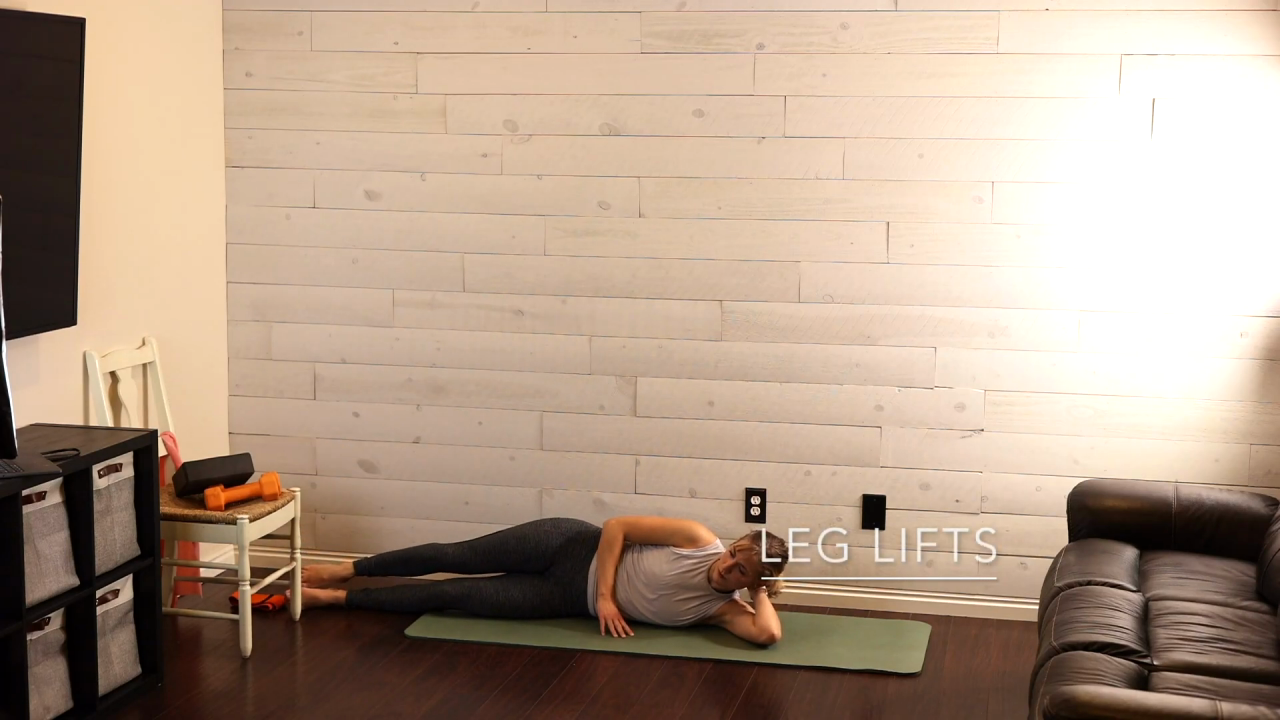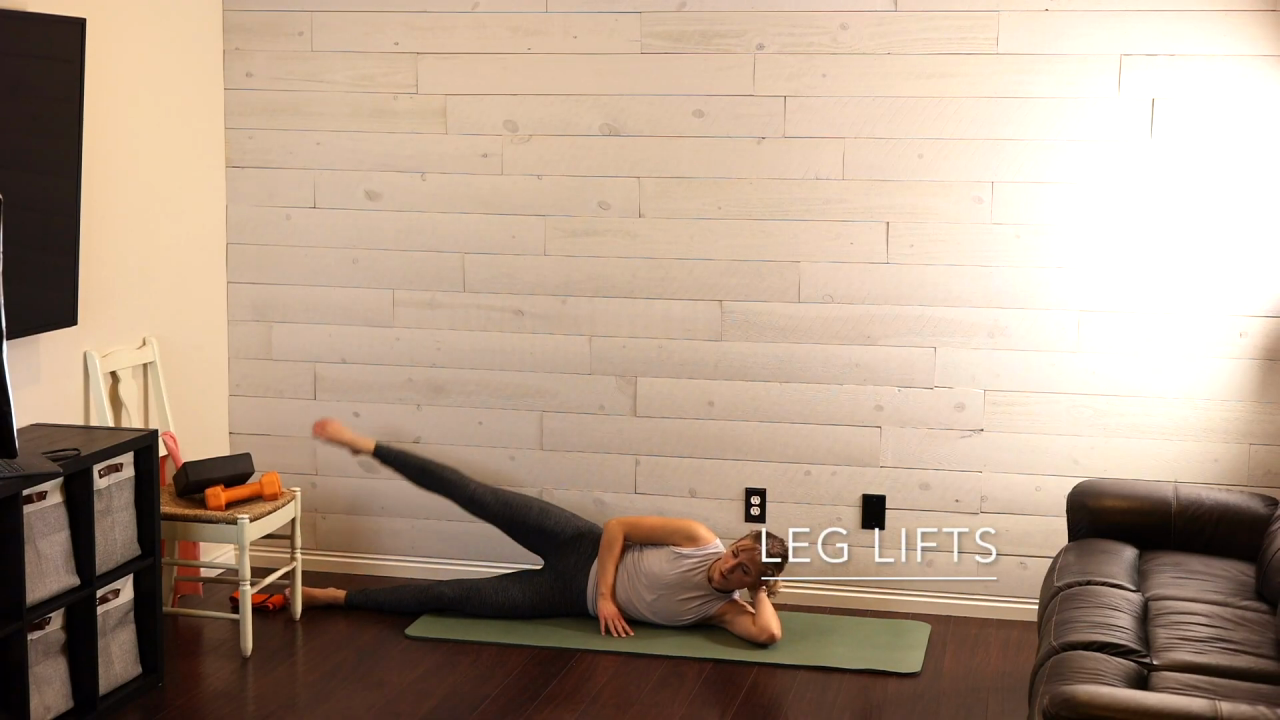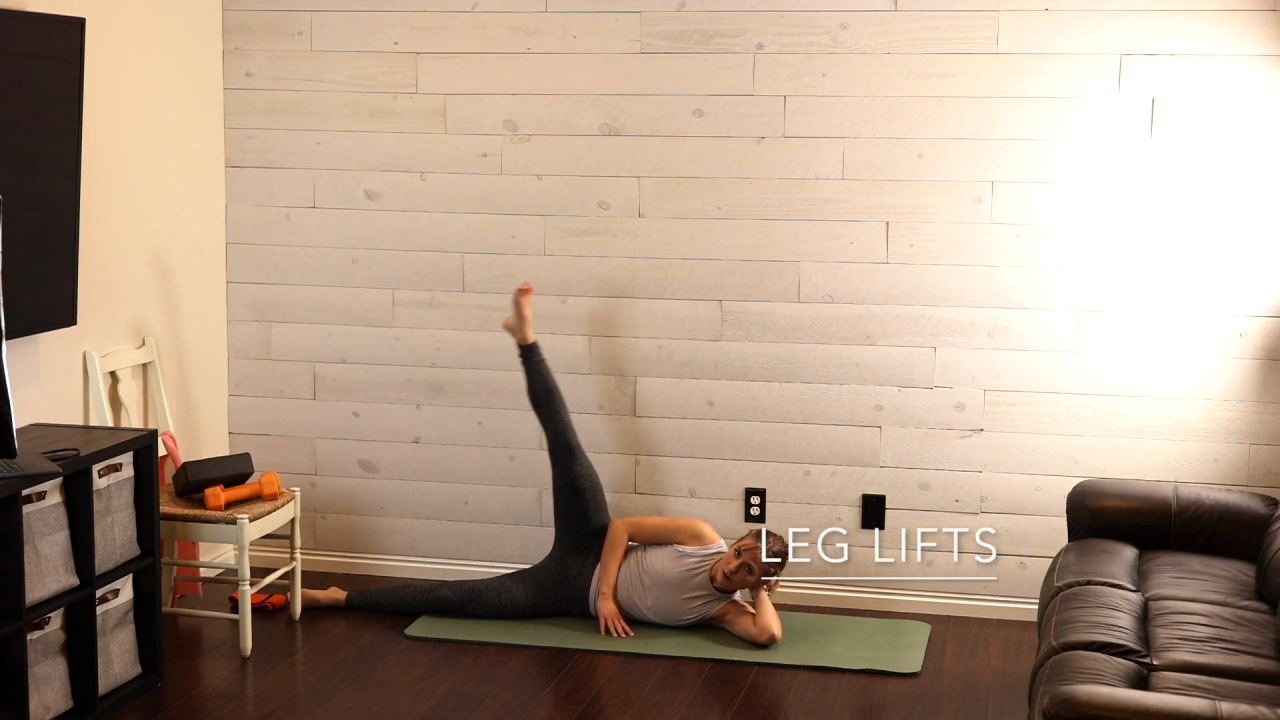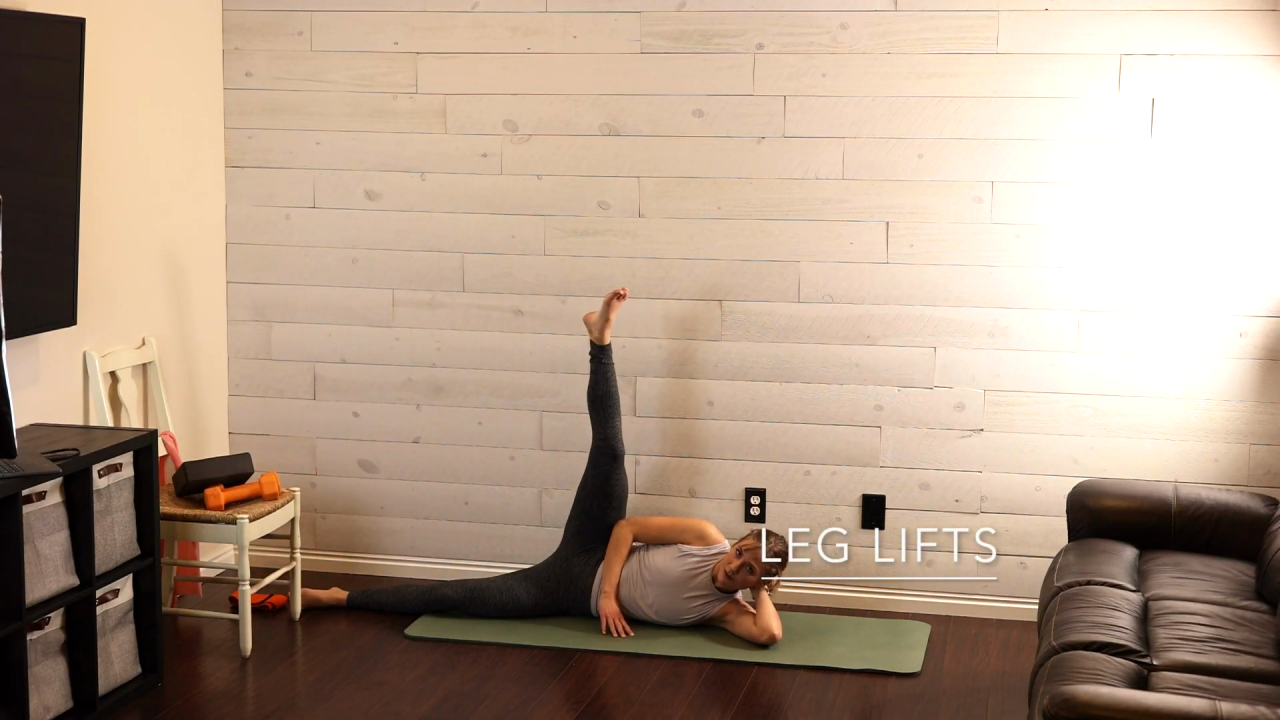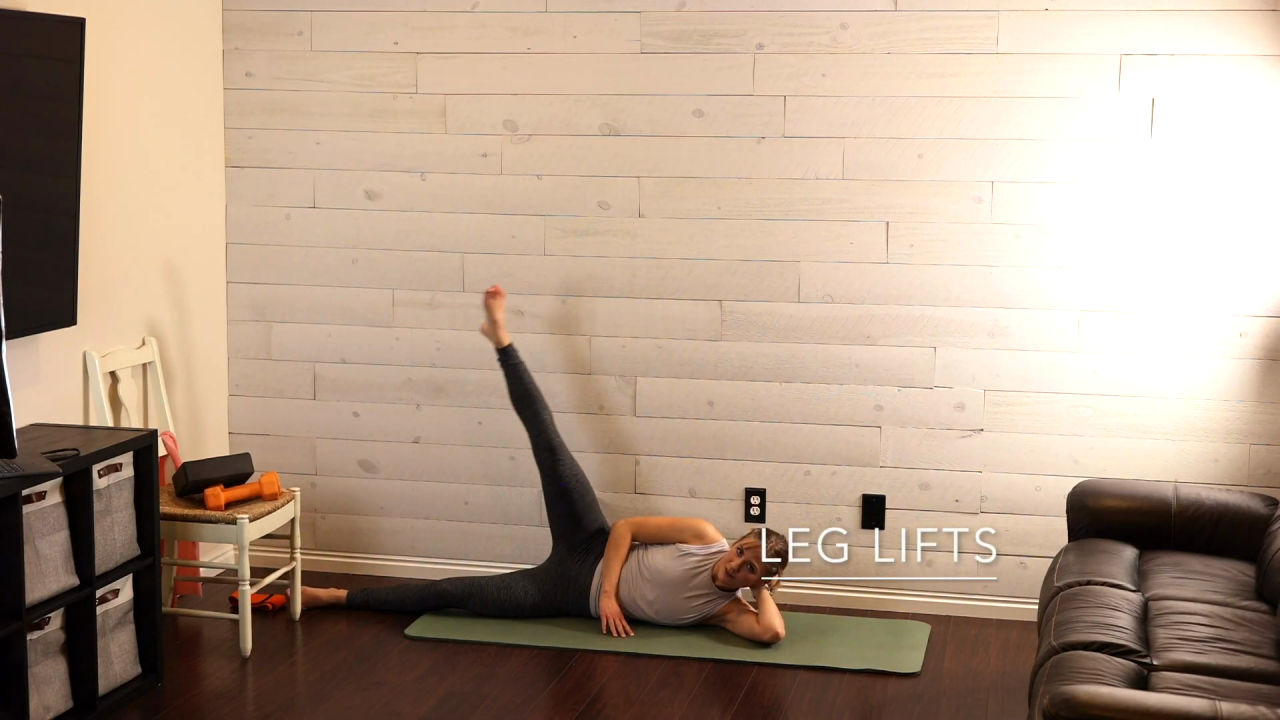
dt=0.3s
person 1, frame 1
left shoulder: (722, 608)
right shoulder: (699, 540)
left elbow: (768, 634)
right elbow: (616, 525)
left wrist: (761, 589)
right wrist: (607, 592)
left hip: (574, 599)
right hip: (575, 549)
left knee: (452, 594)
right knee: (454, 558)
left ankle: (336, 597)
right ankle: (346, 568)
person 1, frame 2
left shoulder: (722, 607)
right shoulder: (699, 538)
left elbow: (769, 633)
right elbow: (616, 527)
left wrist: (760, 589)
right wrist: (605, 593)
left hip: (572, 598)
right hip: (579, 547)
left knee: (450, 598)
right knee: (477, 498)
left ankle: (335, 596)
right ankle: (366, 447)
person 1, frame 3
left shoulder: (723, 608)
right shoulder: (702, 537)
right elbow: (621, 527)
left wrist: (759, 589)
right wrist: (606, 593)
left hip: (577, 598)
right hip: (588, 556)
left knee: (454, 598)
right knee: (567, 446)
left ankle: (339, 599)
right ankle: (526, 337)
person 1, frame 4
left shoulder: (726, 608)
right shoulder: (707, 537)
left elbow: (769, 634)
right elbow: (626, 527)
left wrist: (761, 590)
right wrist: (609, 592)
left hip: (579, 597)
right hip: (588, 557)
left knee: (457, 597)
right knee: (609, 449)
left ankle: (341, 598)
person 1, frame 5
left shoulder: (725, 609)
right shoulder: (704, 535)
left elbow: (771, 632)
right elbow: (625, 526)
left wrist: (763, 589)
right wrist: (609, 591)
left hip: (575, 598)
right hip: (590, 550)
left knee: (453, 594)
right knee: (549, 443)
left ankle: (336, 597)
right ankle: (502, 340)
